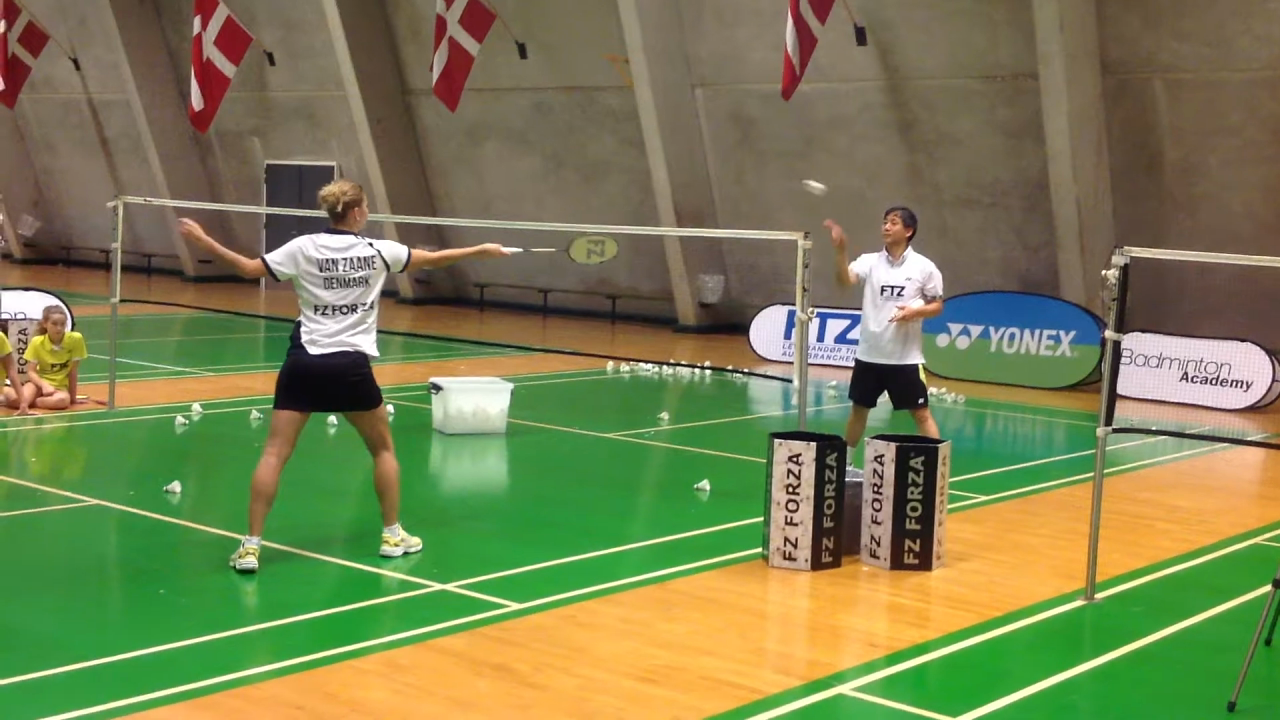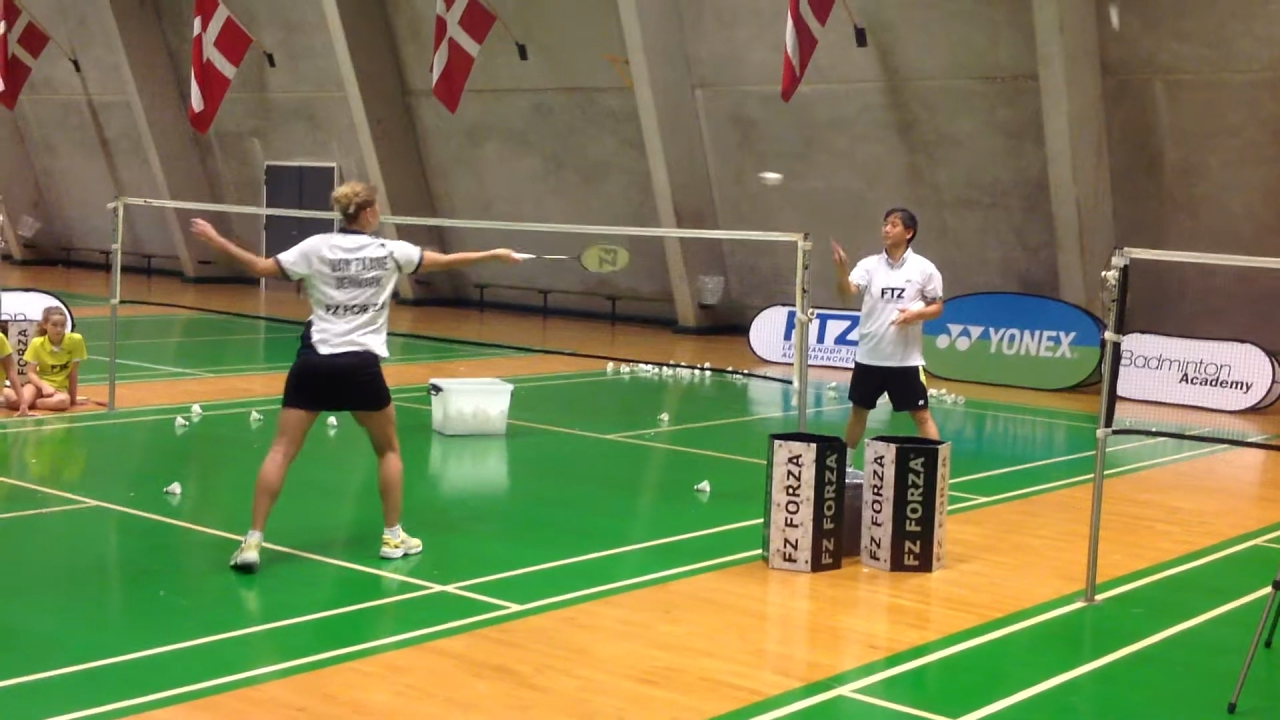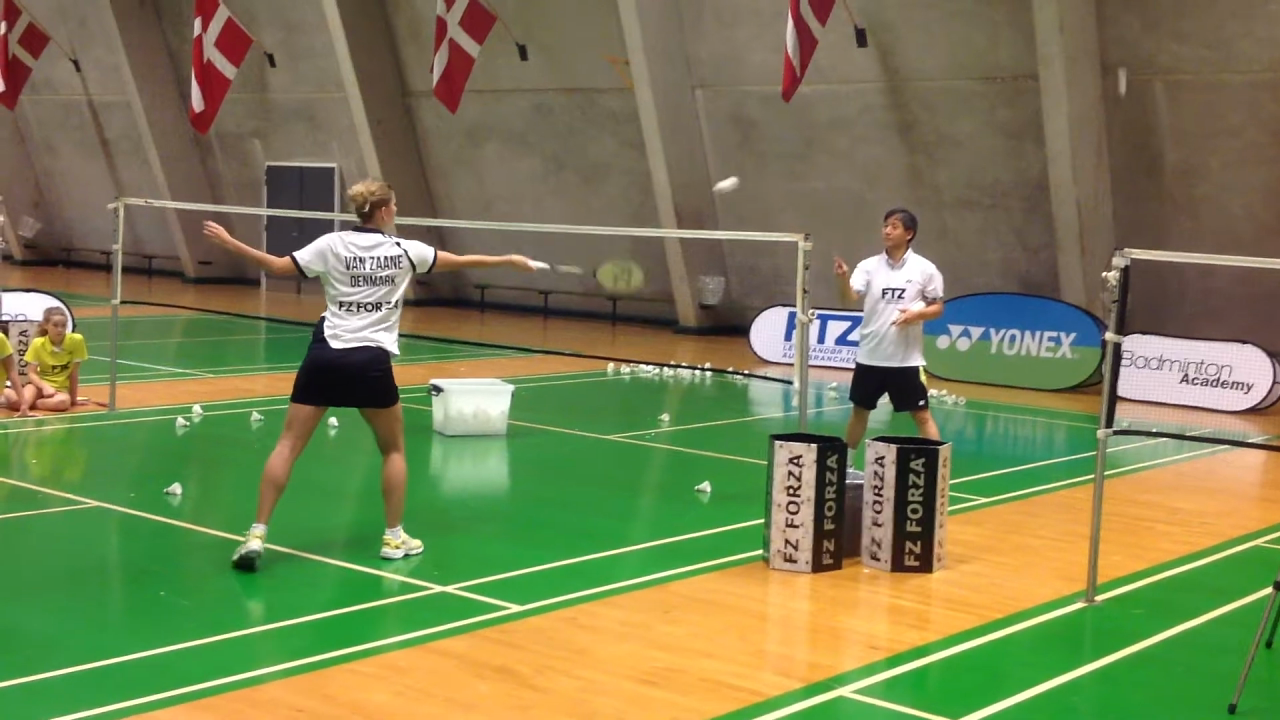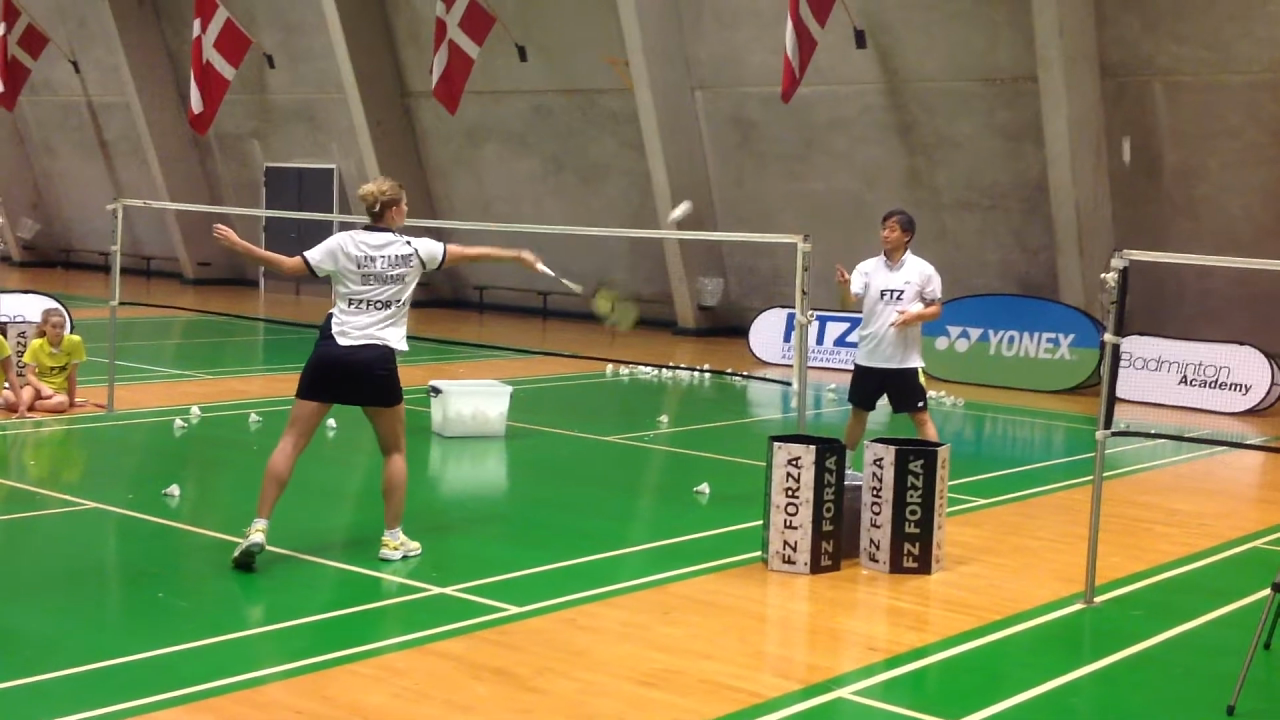
dt=0.1s
person 1, frame 1
left shoulder: (303, 247)
right shoulder: (377, 251)
left elbow: (248, 269)
right elbow: (434, 259)
left wrist: (203, 240)
right wrist: (482, 250)
left hip: (303, 364)
right hip: (350, 366)
left knee: (274, 454)
right knee: (383, 449)
left ankle: (251, 546)
right ankle: (393, 535)
person 1, frame 2
left shoulder: (317, 246)
right shoulder: (390, 251)
left elbow: (262, 268)
right elbow: (447, 261)
left wrist: (217, 241)
right wrist: (494, 254)
left hip: (313, 362)
right hip: (360, 365)
left knee: (281, 452)
right knee: (389, 449)
left ankle: (251, 542)
right ankle: (393, 536)
person 1, frame 3
left shoulder: (332, 244)
right shoulder: (404, 250)
left elbow: (277, 266)
right elbow: (460, 261)
left wrist: (230, 243)
right wrist: (508, 260)
left hip: (324, 358)
right hip: (370, 362)
left knee: (287, 446)
right knee: (393, 450)
left ankle: (256, 535)
right ankle: (393, 537)
person 1, frame 4
left shoulder: (343, 243)
right shoulder: (414, 250)
left elbow: (289, 267)
right elbow: (469, 253)
left wrist: (240, 245)
right wrist: (517, 255)
left hip: (330, 354)
right hip: (375, 360)
left knee: (291, 442)
right knee: (394, 450)
left ankle: (258, 529)
right ankle: (392, 538)
person 2, frame 1
left shoulder: (924, 267)
right shoulder: (869, 261)
left elbow: (938, 305)
right elbow: (845, 280)
left wrist: (915, 311)
right wrist: (840, 248)
left hip: (906, 357)
right hip: (869, 354)
left knee: (921, 413)
right knee: (859, 409)
right ankle: (845, 462)
person 2, frame 2
left shoulder: (924, 269)
right shoulder: (869, 265)
left elbow: (937, 307)
right elbow: (847, 293)
left wrist: (916, 313)
right wrist: (842, 269)
left hip: (906, 359)
right hip: (869, 356)
left knee: (921, 415)
right knee: (859, 411)
right ankle: (845, 464)
person 2, frame 3
left shoulder: (924, 269)
right shoulder: (869, 266)
left elbow: (937, 307)
right elbow: (849, 299)
left wrist: (916, 314)
right wrist: (844, 279)
left hip: (907, 359)
right hip: (870, 356)
left knee: (921, 415)
right knee: (859, 411)
right ankle: (845, 464)
person 2, frame 4
left shoulder: (923, 270)
right shoulder: (867, 267)
left elbow: (936, 309)
right elbow: (848, 303)
left wrist: (915, 315)
right wrist: (845, 287)
left hip: (906, 360)
right hip: (869, 358)
left knee: (920, 416)
right knee: (859, 412)
